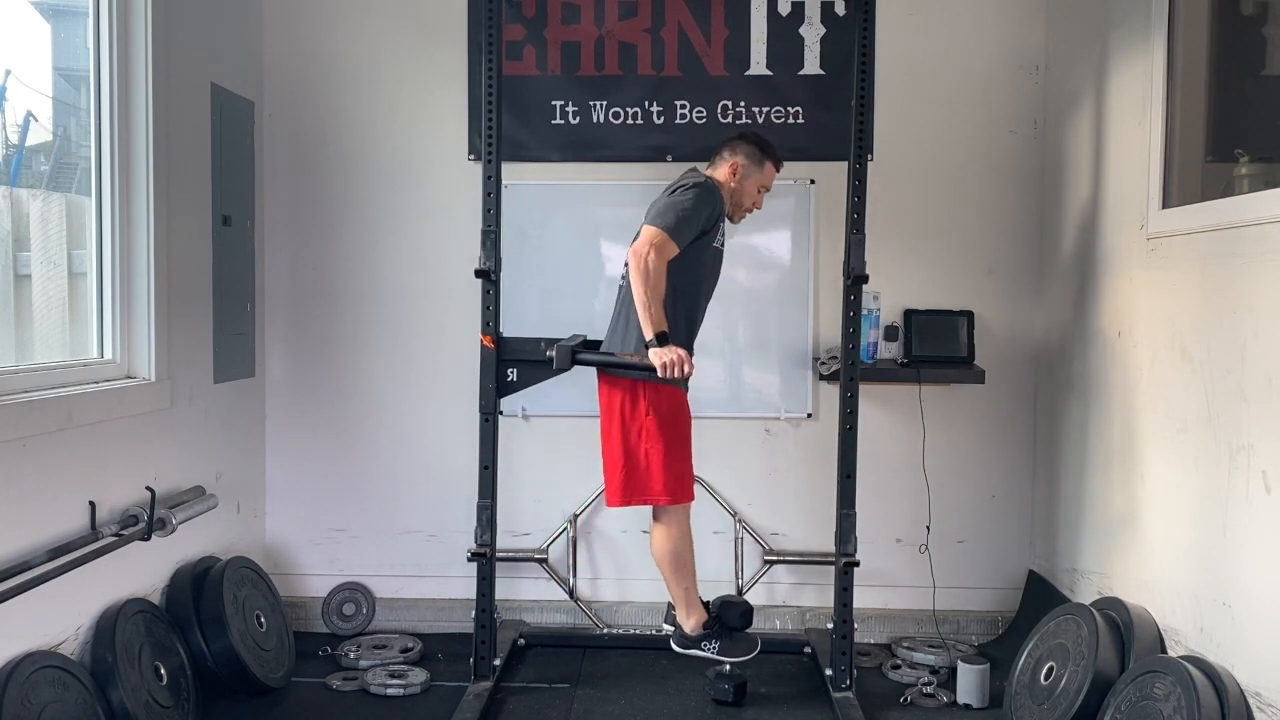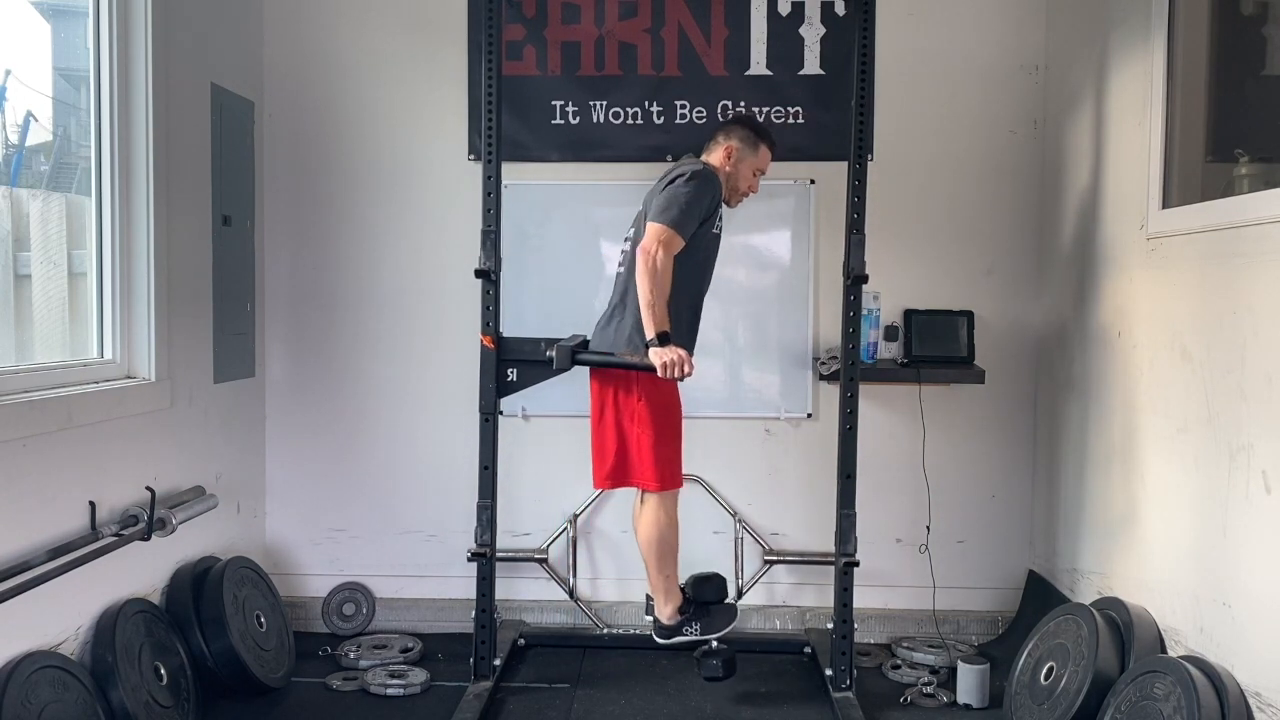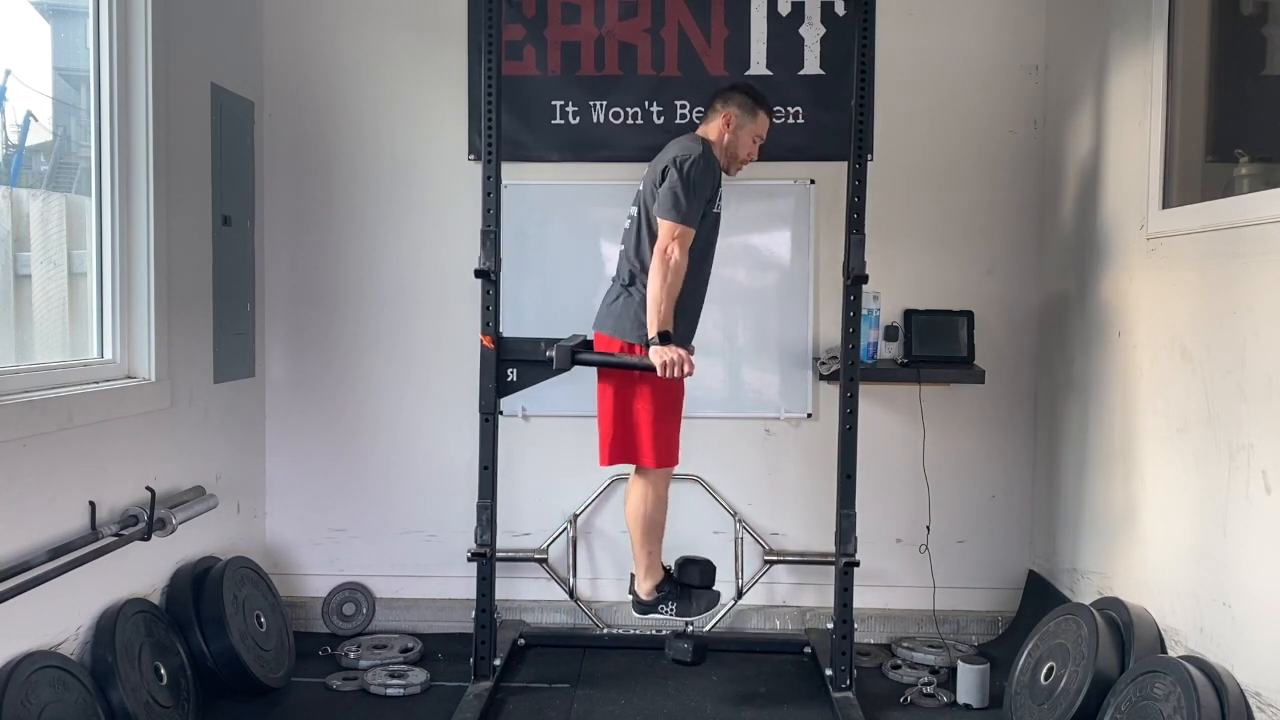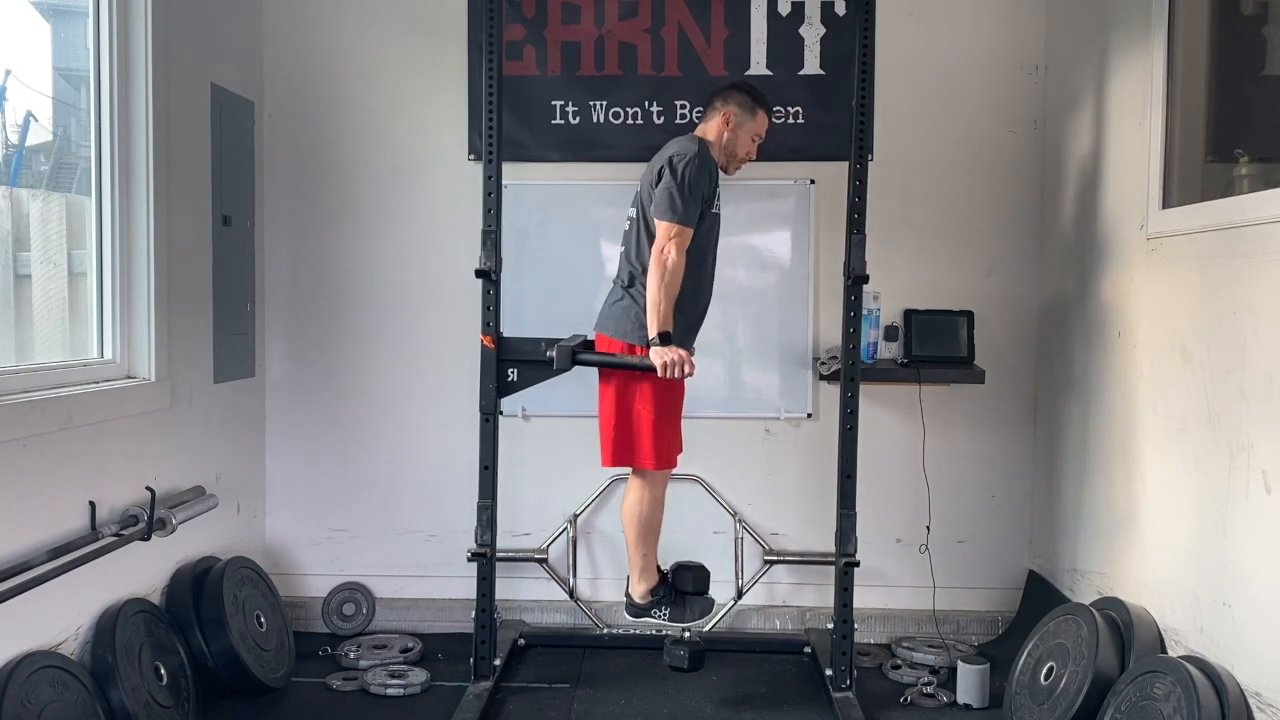
dt=0.4s
person 1, frame 1
left shoulder: (701, 208)
right shoulder: (700, 193)
right elbow: (645, 254)
right wrist: (658, 341)
left hip: (650, 369)
right hip: (645, 370)
left knee: (670, 498)
right knee: (671, 502)
left ankle: (684, 604)
right ankle: (692, 625)
person 1, frame 2
left shoulder: (690, 186)
right shoulder: (698, 179)
right elbow: (652, 252)
right wrist: (660, 339)
left hip: (634, 353)
right hip: (637, 356)
left knee: (656, 486)
right knee: (659, 486)
left ankle: (666, 595)
right ankle: (670, 612)
person 1, frame 3
left shoulder: (686, 159)
right shoulder: (696, 160)
right elbow: (670, 251)
left wrist: (663, 335)
right wrist: (662, 338)
left hip: (635, 330)
right hip: (639, 334)
left knee: (653, 465)
right knee: (653, 465)
left ankle: (650, 574)
right ankle: (649, 588)
person 1, frame 4
left shoulder: (687, 162)
right shoulder: (691, 159)
right elbow: (667, 251)
left wrist: (663, 337)
right wrist: (661, 339)
left hip: (643, 334)
right hip: (641, 336)
left knee: (653, 467)
right knee: (650, 468)
left ankle: (646, 577)
right ankle: (643, 592)
